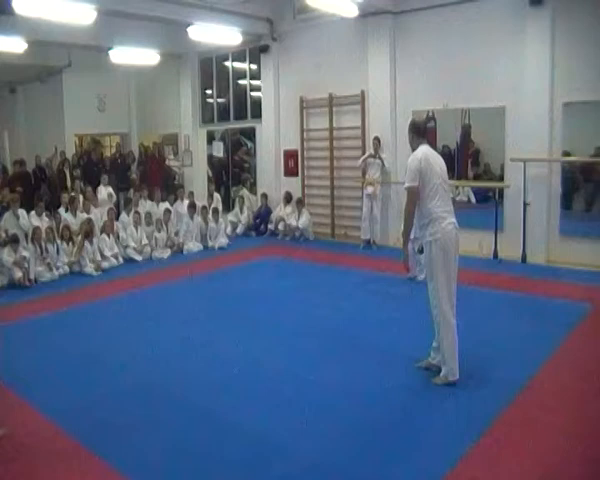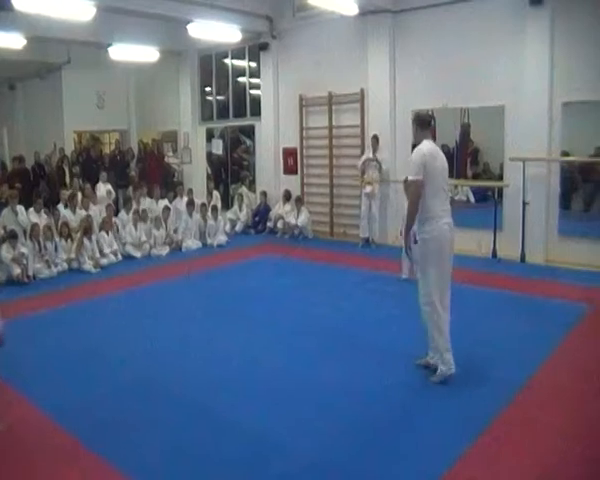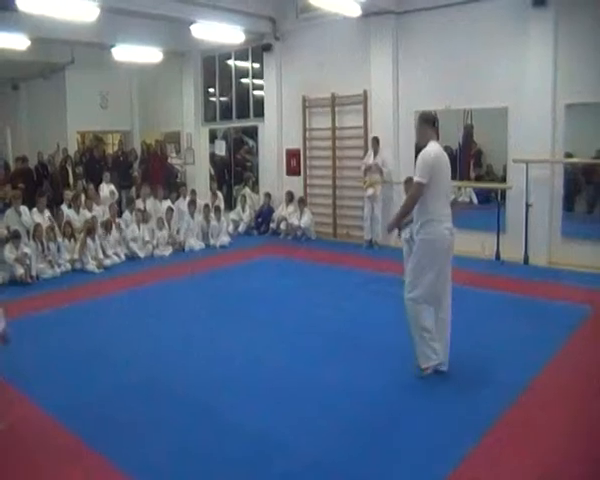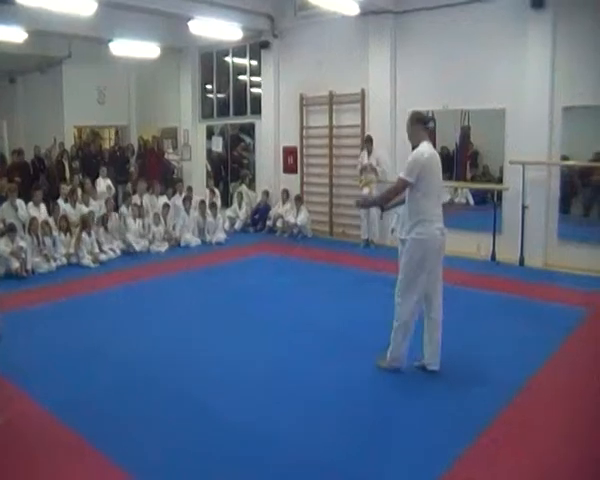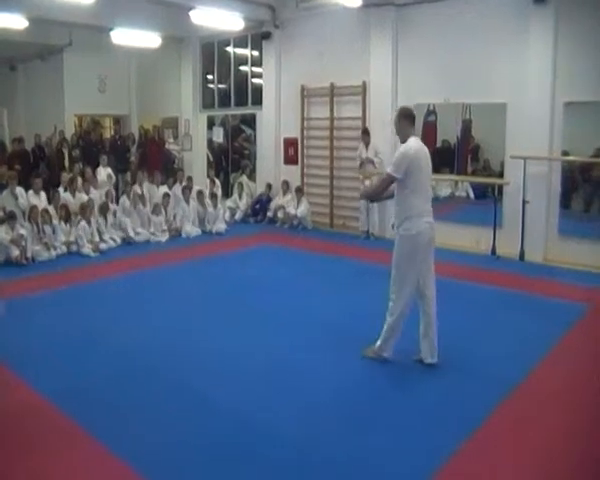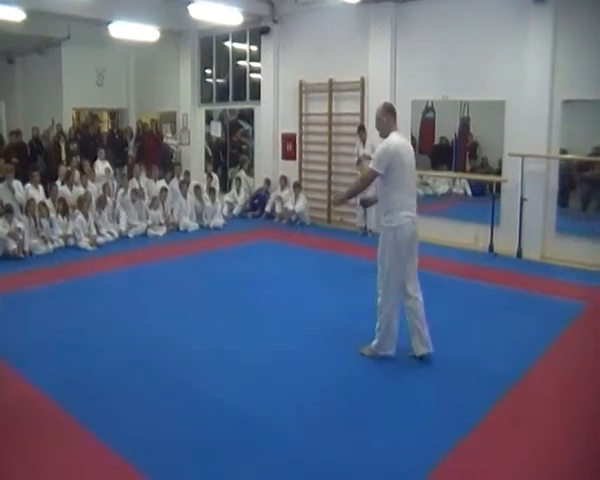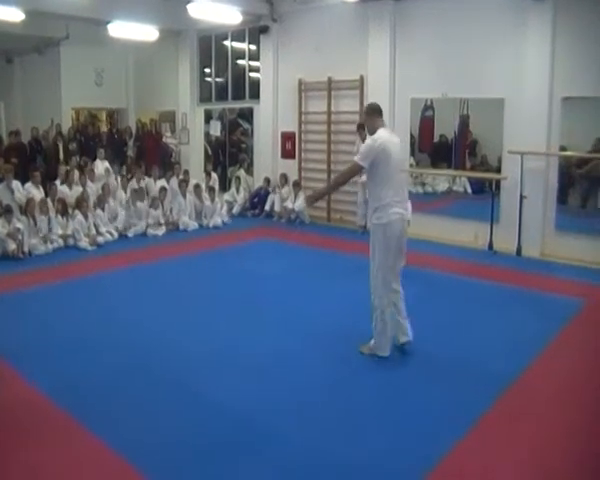
dt=0.2s
person 1, frame 1
left shoulder: (415, 159)
right shoulder: (437, 157)
left elbow: (412, 203)
left wrist: (404, 243)
left hip: (436, 234)
right hip: (450, 230)
left knee: (441, 303)
right knee: (444, 299)
left ankle: (450, 370)
right ankle: (438, 357)
person 1, frame 2
left shoulder: (420, 153)
right shoulder: (439, 153)
left elbow: (415, 197)
left wrist: (406, 230)
left hip: (431, 232)
right hip: (445, 229)
left knee: (430, 299)
right knee: (440, 296)
left ankle: (445, 363)
right ankle: (436, 357)
person 1, frame 3
left shoulder: (427, 154)
right shoulder: (441, 153)
left elbow: (415, 196)
left wrist: (397, 219)
right wrist: (409, 217)
left hip: (430, 235)
right hip: (444, 231)
left knee: (415, 296)
right knee: (440, 298)
left ankle: (432, 356)
right ankle: (440, 357)
person 1, frame 4
left shoulder: (419, 155)
right shoulder: (432, 153)
left elbow: (396, 189)
left wrist: (371, 201)
right wrist: (386, 203)
left hip: (422, 235)
right hip: (435, 233)
left knee: (406, 298)
right knee: (432, 299)
left ankle: (395, 357)
right ankle: (431, 359)
person 1, frame 5
left shoulder: (406, 150)
right shoulder: (421, 148)
left elbow: (383, 185)
left wrist: (366, 193)
right wrist: (378, 195)
left hip: (411, 230)
right hip: (425, 227)
left knee: (400, 293)
right knee: (426, 292)
left ankle: (384, 347)
right ankle: (429, 353)
person 1, frame 6
left shoulder: (388, 146)
right shoulder: (405, 144)
left elbow: (365, 180)
left wrist: (342, 198)
right wrist: (375, 200)
left hip: (394, 224)
right hip: (409, 221)
left knee: (388, 288)
right knee: (409, 285)
left ankle: (382, 345)
right ankle: (422, 345)
person 1, frame 7
left shoulder: (375, 142)
right shoulder: (395, 140)
left elbow: (347, 174)
left wrist: (320, 194)
left hip: (384, 219)
right hip: (399, 216)
left knee: (380, 283)
right knee: (392, 281)
left ankle: (381, 344)
right ankle: (402, 332)
